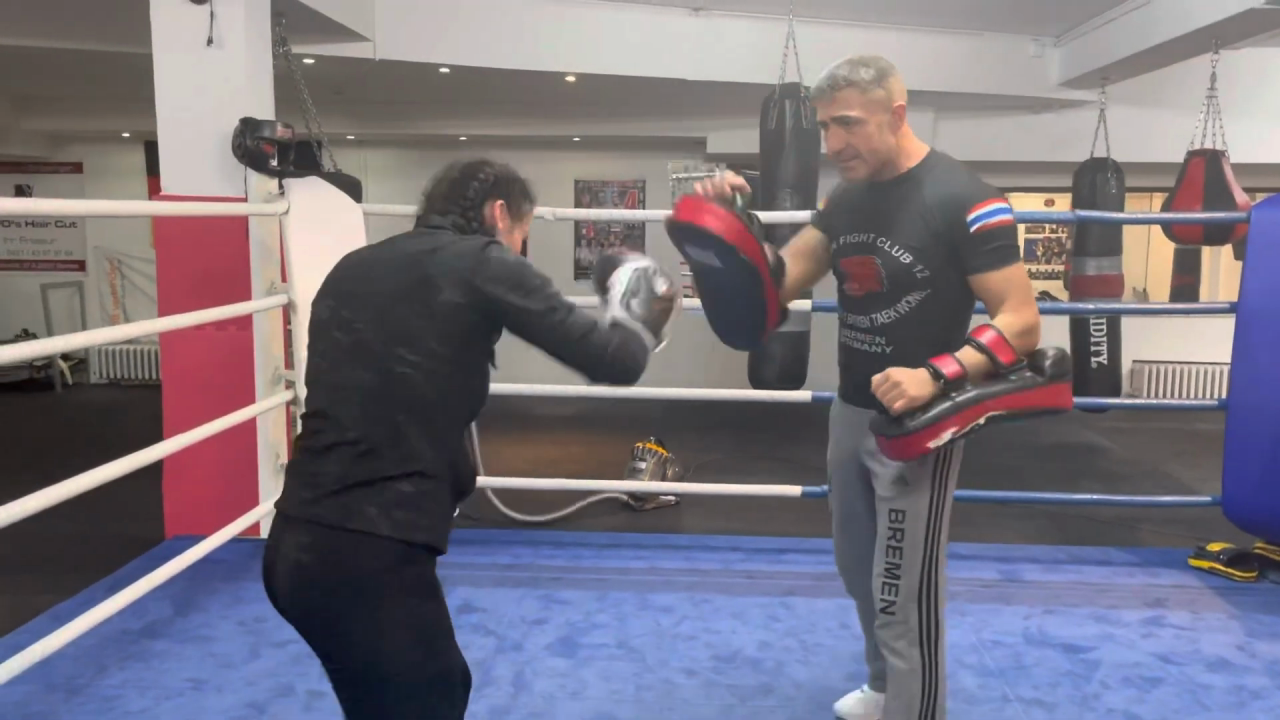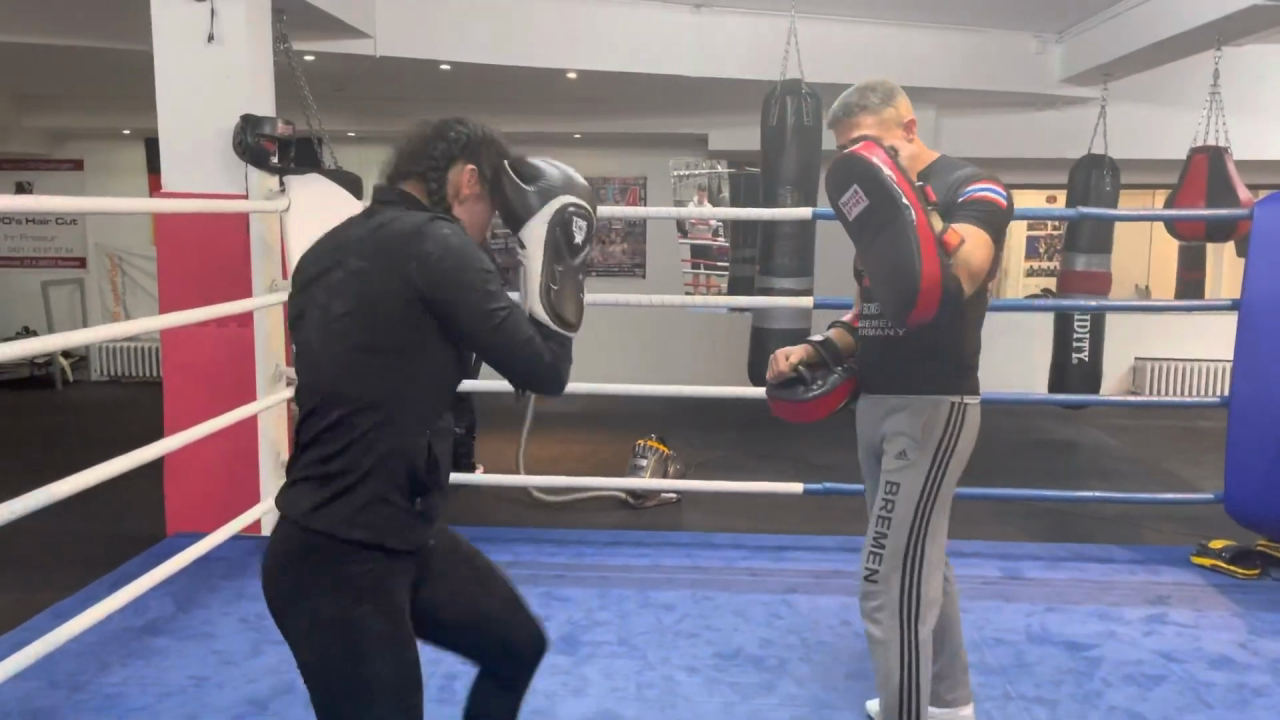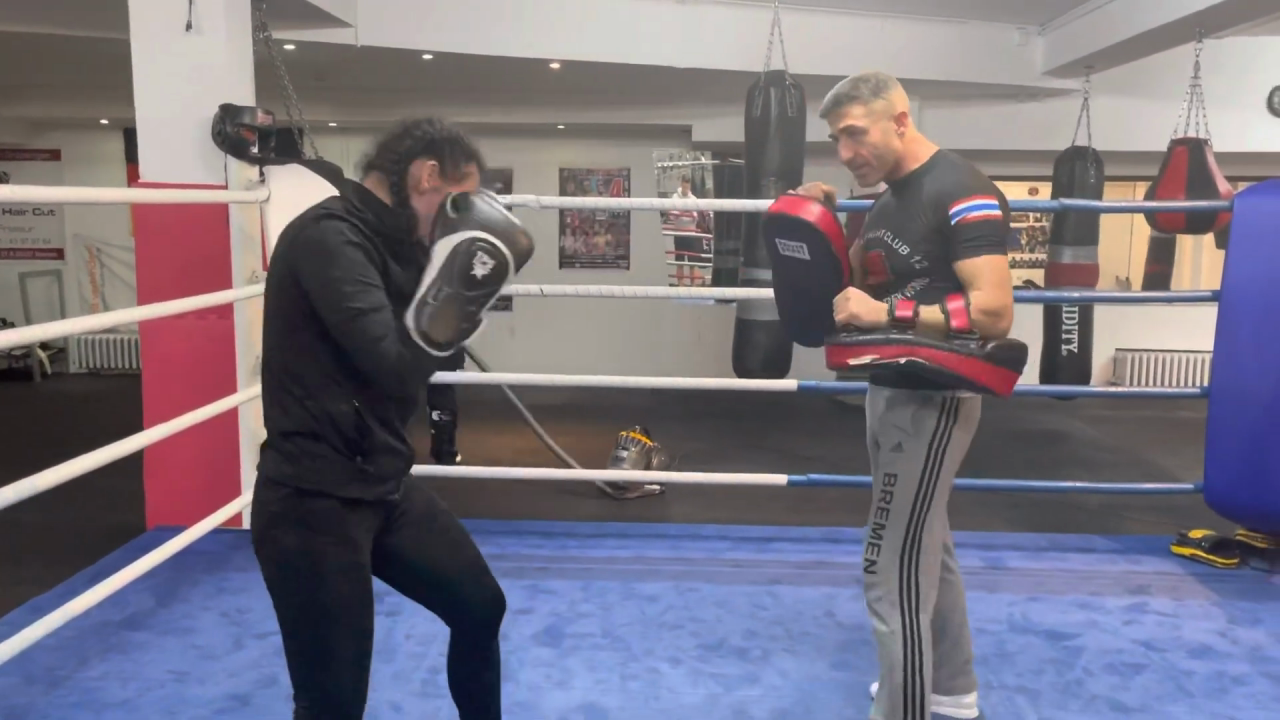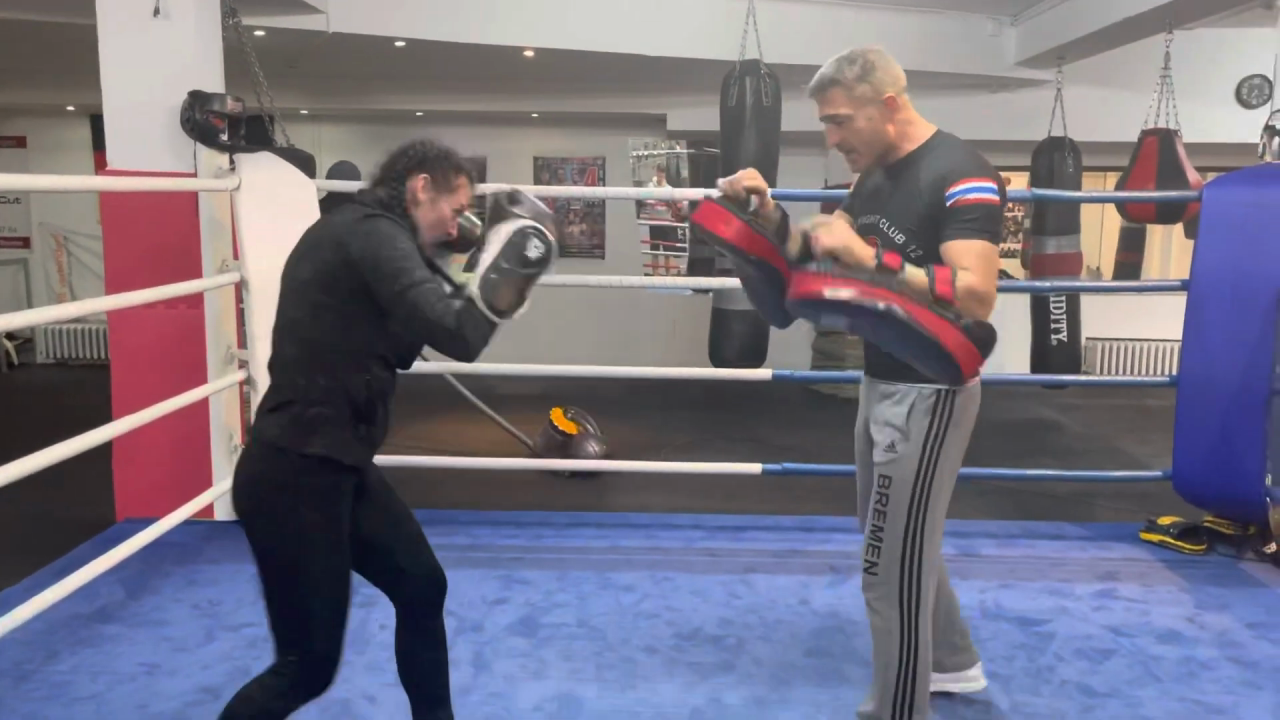
dt=0.7s
person 1, frame 1
left shoulder: (964, 200)
right shoulder: (845, 199)
left elbow: (1020, 322)
right elbow: (783, 278)
left wrist: (936, 376)
right hip: (851, 415)
left knee: (905, 594)
right knee: (862, 574)
person 1, frame 2
left shoulder: (971, 189)
left elbow: (959, 279)
right wrist: (813, 350)
left hip: (934, 408)
right hip: (875, 403)
left knee: (890, 584)
right knee: (920, 566)
person 1, frame 3
left shoulder: (963, 194)
right shoulder: (887, 201)
left elbow: (994, 312)
right elbow: (847, 287)
left wrist: (887, 314)
left hip: (934, 401)
right hip: (892, 394)
left knee: (891, 570)
right knee: (924, 547)
person 1, frame 4
left shoulder: (961, 177)
right shoulder: (876, 178)
left elbow: (973, 297)
right elbow: (812, 259)
left wrist: (864, 258)
right wrist: (766, 210)
left hip: (930, 396)
right hip: (881, 385)
left knee: (893, 562)
right knee: (901, 543)
right ankle: (952, 662)
person 2, frame 1
left shoulder: (352, 270)
right shoulder: (484, 265)
right elbow: (613, 359)
right wrist: (645, 294)
left hip: (310, 544)
right hip: (374, 556)
person 2, frame 2
left shoulder: (329, 252)
right shoulder: (433, 245)
right elbow: (541, 370)
right wrist: (552, 240)
left hip: (396, 534)
right hip: (339, 556)
left knee: (517, 645)
person 2, frame 3
left shoulder: (389, 239)
right shoulder: (325, 237)
right elbow: (396, 366)
right wrist: (466, 266)
left hip: (384, 485)
right hip: (313, 502)
left knee: (480, 607)
person 2, frame 4
left shoulder: (345, 235)
right shoulder: (372, 233)
left elbow: (395, 351)
right elbow: (458, 336)
right wrist: (513, 252)
left hip: (327, 462)
right hip: (295, 472)
left knee: (422, 589)
right knee: (307, 666)
